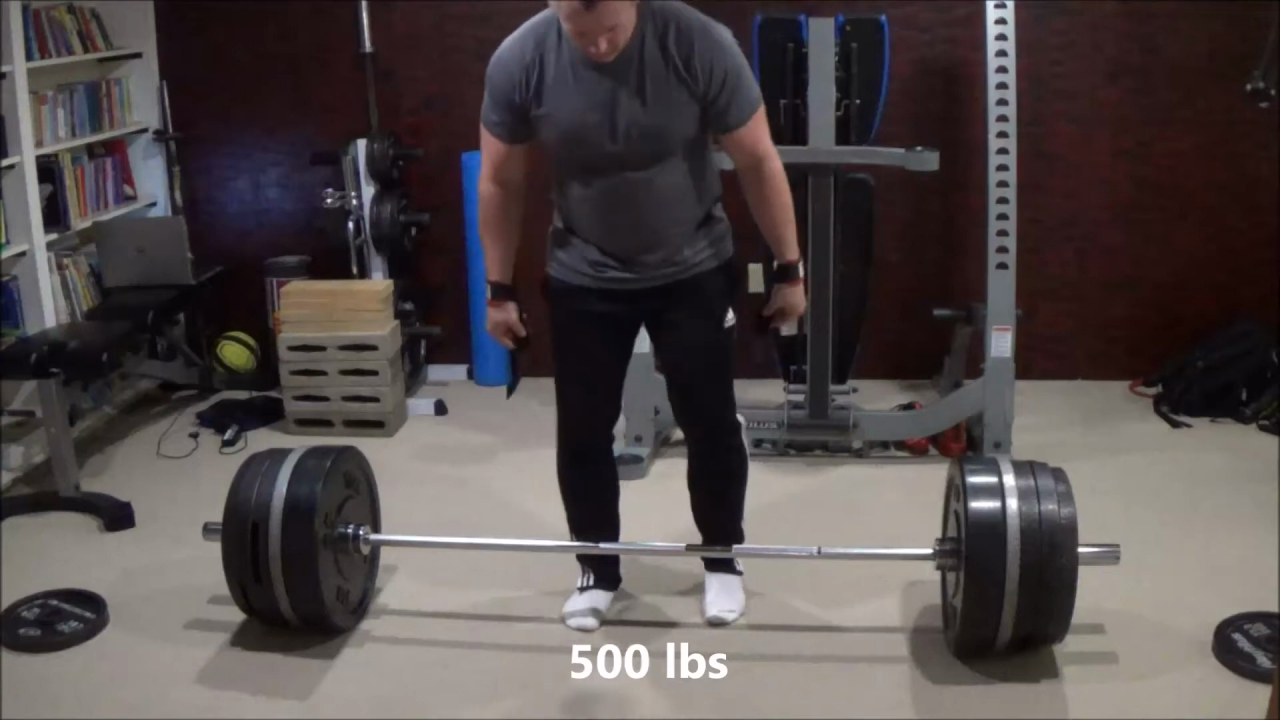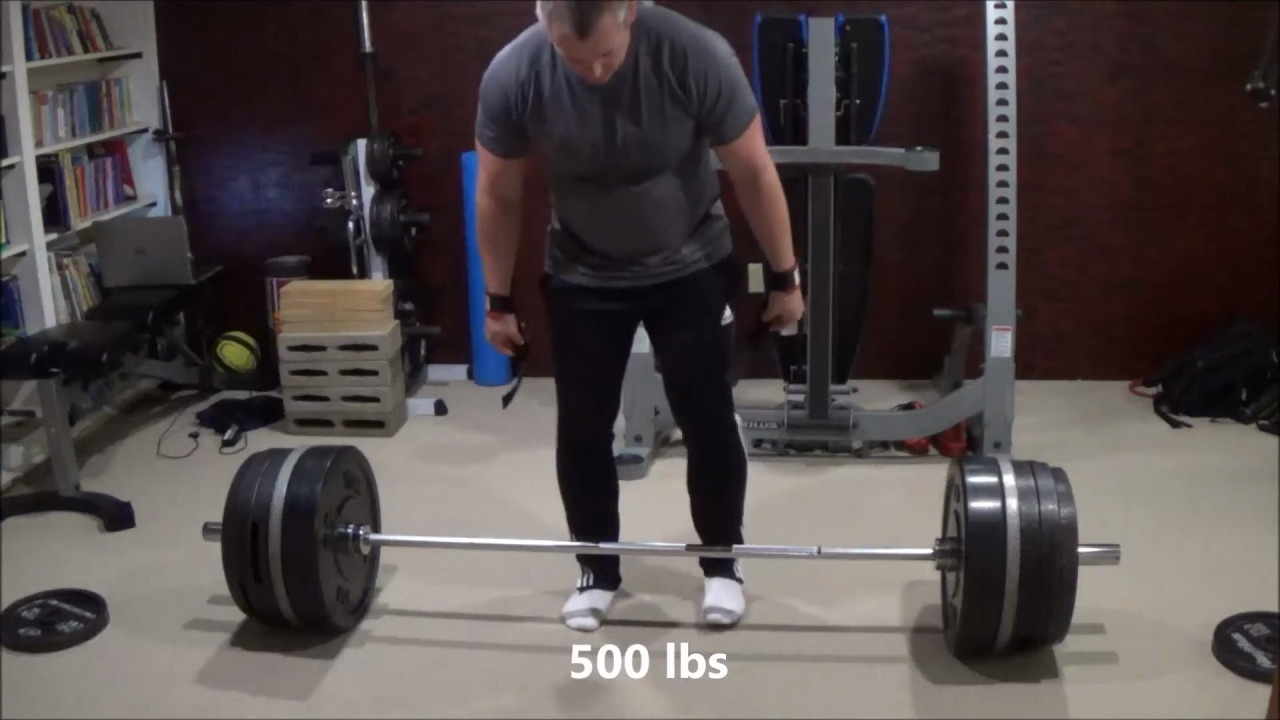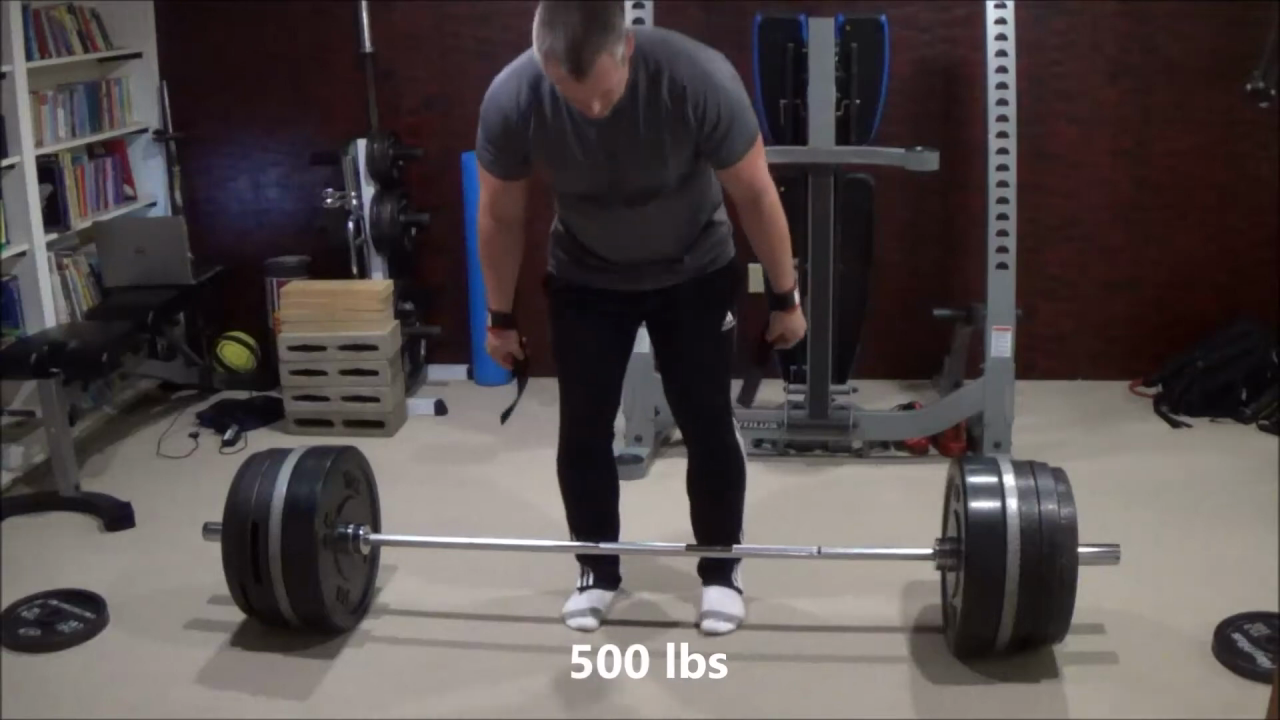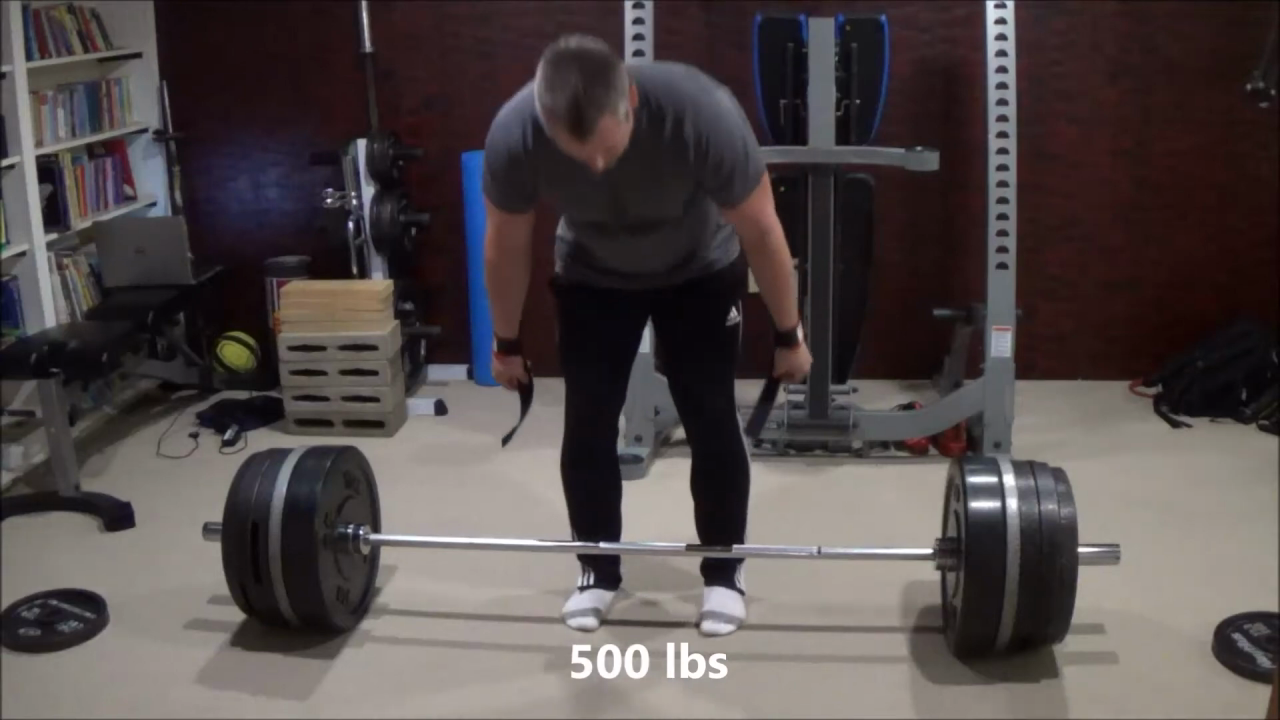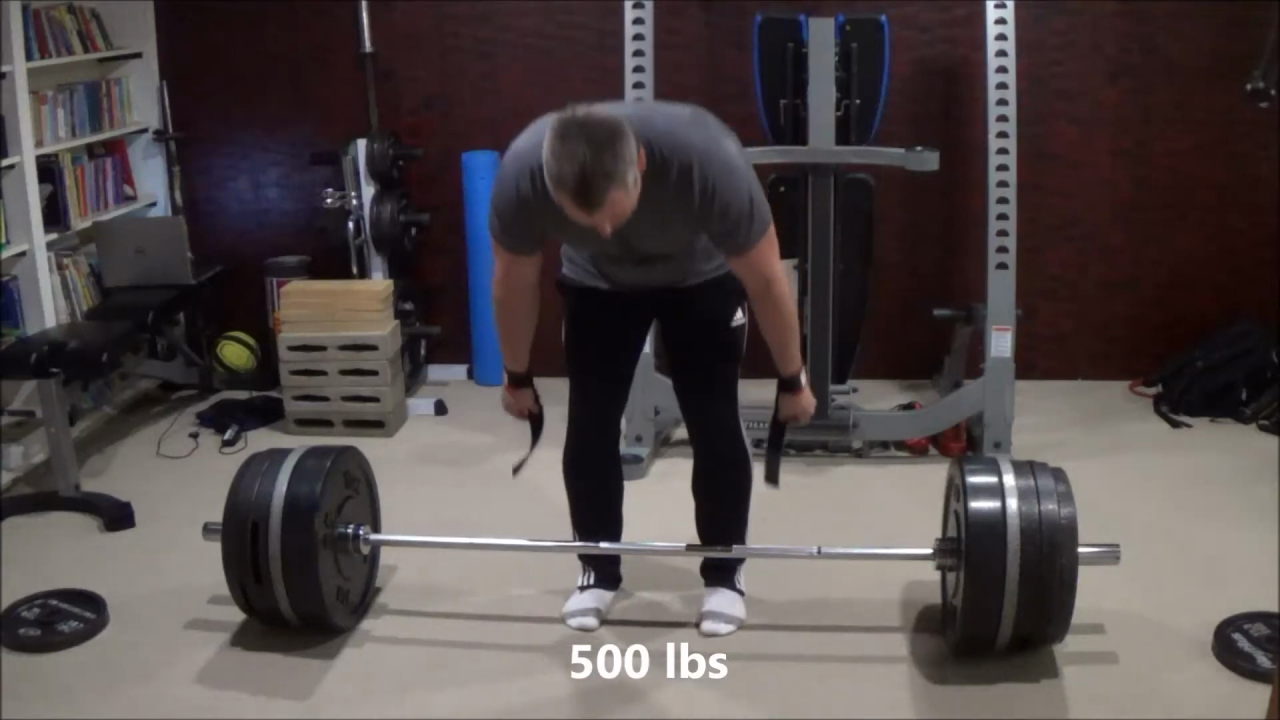
dt=0.1s
person 1, frame 1
right shoulder: (518, 61)
left elbow: (758, 162)
right elbow: (500, 182)
left wrist: (788, 270)
right wrist: (500, 289)
left hip: (694, 271)
right hip: (581, 277)
left knee: (710, 421)
right knee: (582, 431)
left ankle: (723, 560)
right ankle: (597, 569)
person 1, frame 2
left shoulder: (694, 55)
right shoulder: (513, 75)
left elbow: (753, 172)
right elbow: (497, 195)
left wrist: (785, 277)
right wrist: (499, 301)
left hip: (692, 269)
right hip: (581, 277)
left knee: (708, 422)
right knee: (582, 431)
left ankle: (722, 563)
right ankle: (597, 569)
person 1, frame 3
left shoulder: (697, 77)
right shoulder: (509, 102)
left elbow: (755, 196)
right elbow: (501, 216)
left wrist: (785, 298)
right wrist: (502, 317)
left hip: (696, 272)
right hip: (583, 278)
left knee: (708, 424)
right knee: (583, 428)
left ankle: (721, 571)
right ankle: (597, 572)
person 1, frame 4
left shoulder: (701, 112)
right shoulder: (515, 134)
left elbow: (761, 233)
right elbow: (506, 246)
left wrist: (789, 333)
right wrist: (507, 342)
left hip: (700, 272)
right hip: (591, 278)
left knee: (712, 422)
right knee: (587, 425)
left ankle: (724, 571)
right ankle: (597, 569)
person 1, frame 5
left shoulder: (708, 161)
right shoulder: (521, 179)
left elbow: (765, 278)
right elbow: (513, 285)
left wrist: (792, 379)
right wrist: (517, 378)
left hip: (702, 278)
right hip: (595, 285)
left knee: (715, 425)
right knee: (591, 423)
left ankle: (724, 574)
right ankle: (598, 571)
